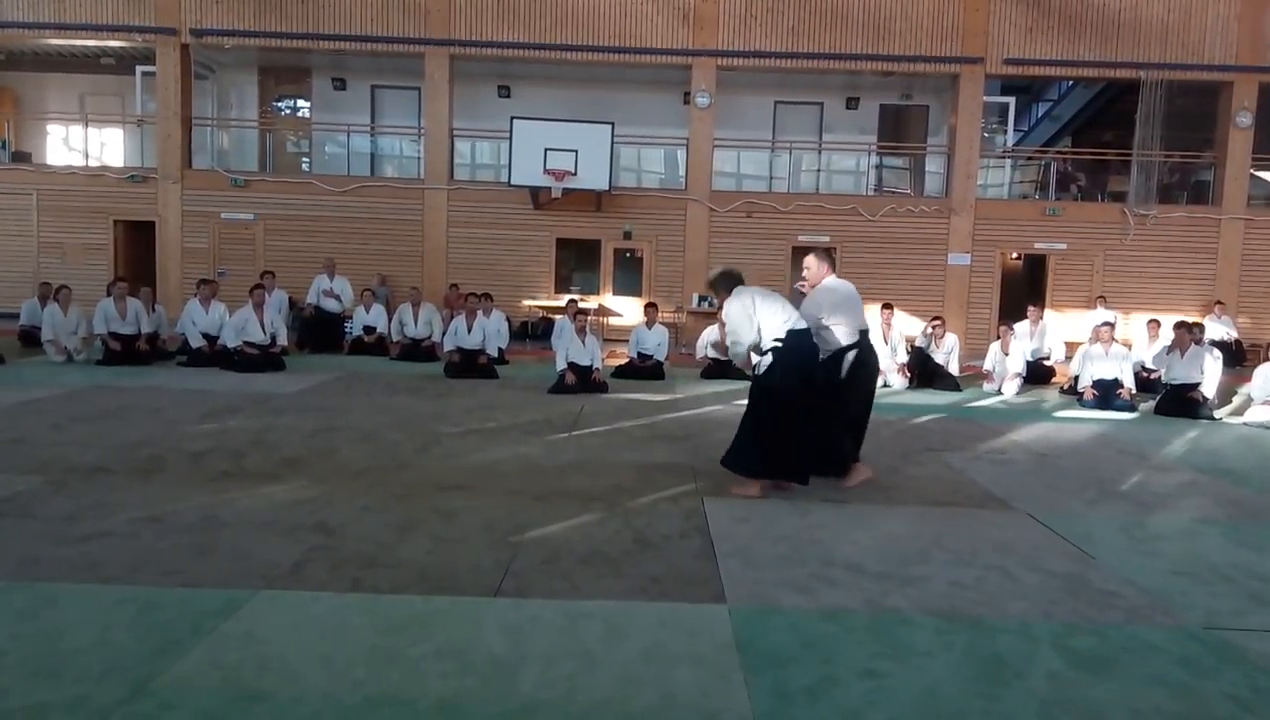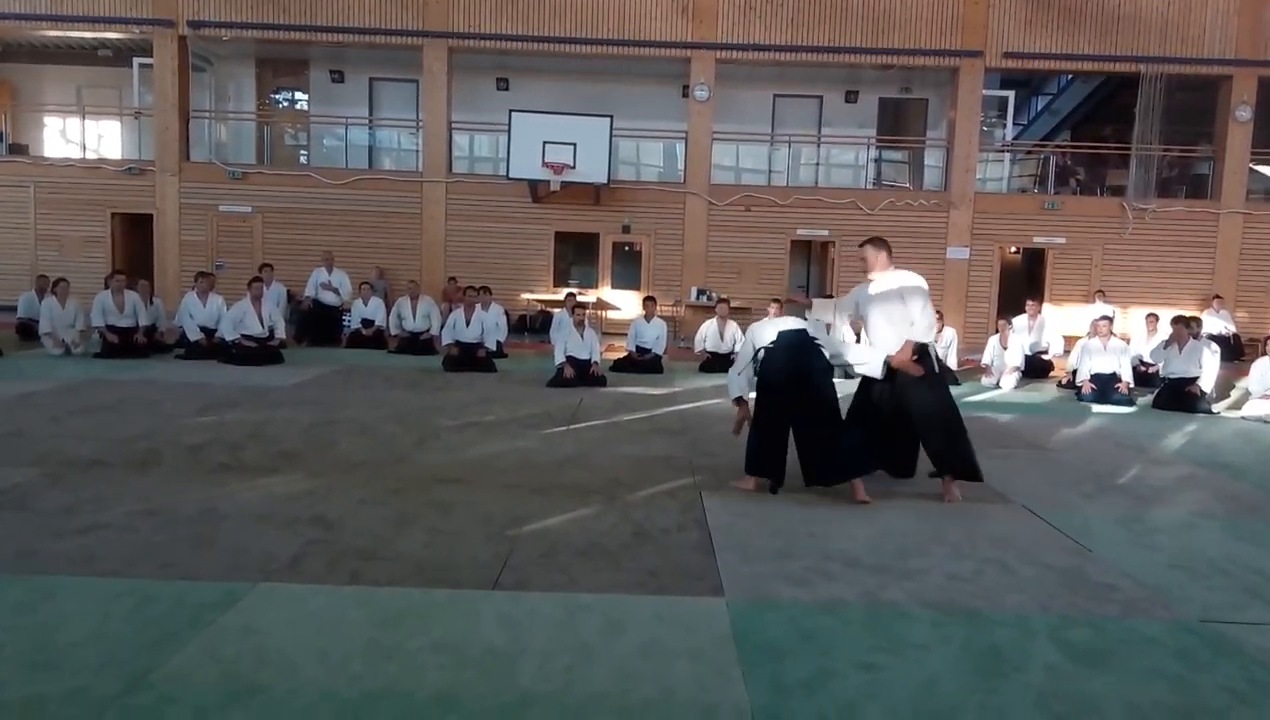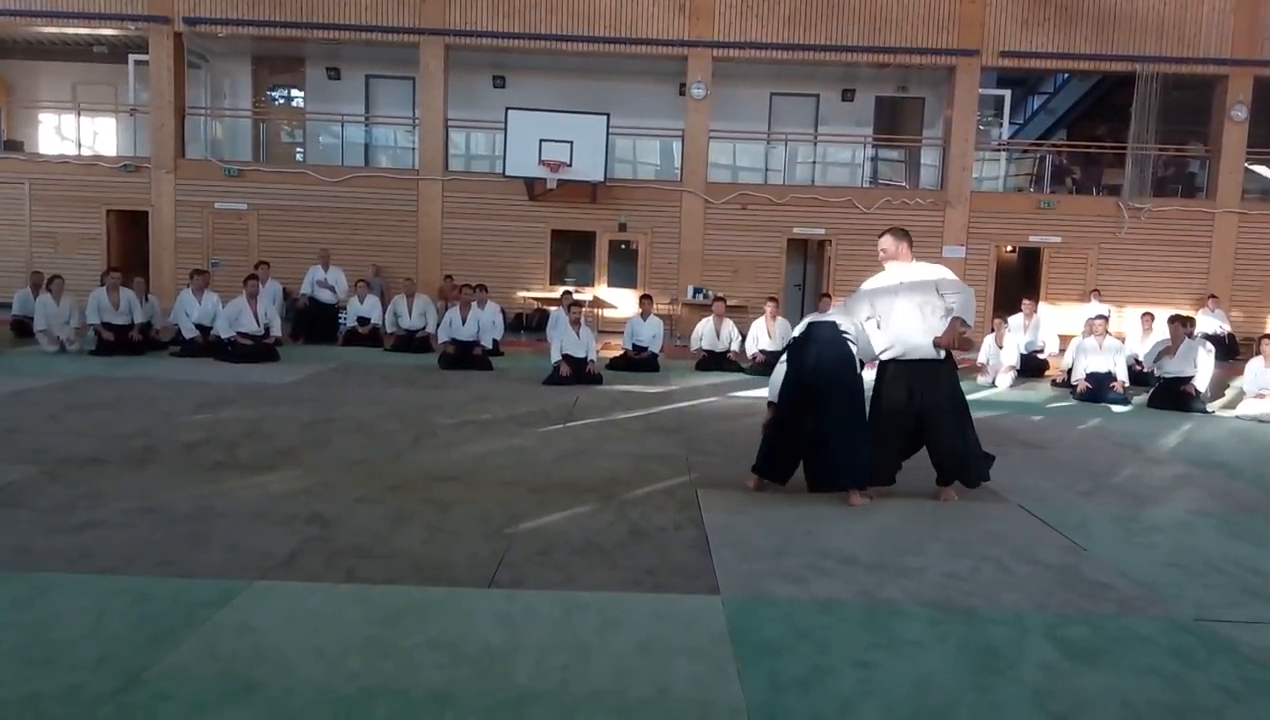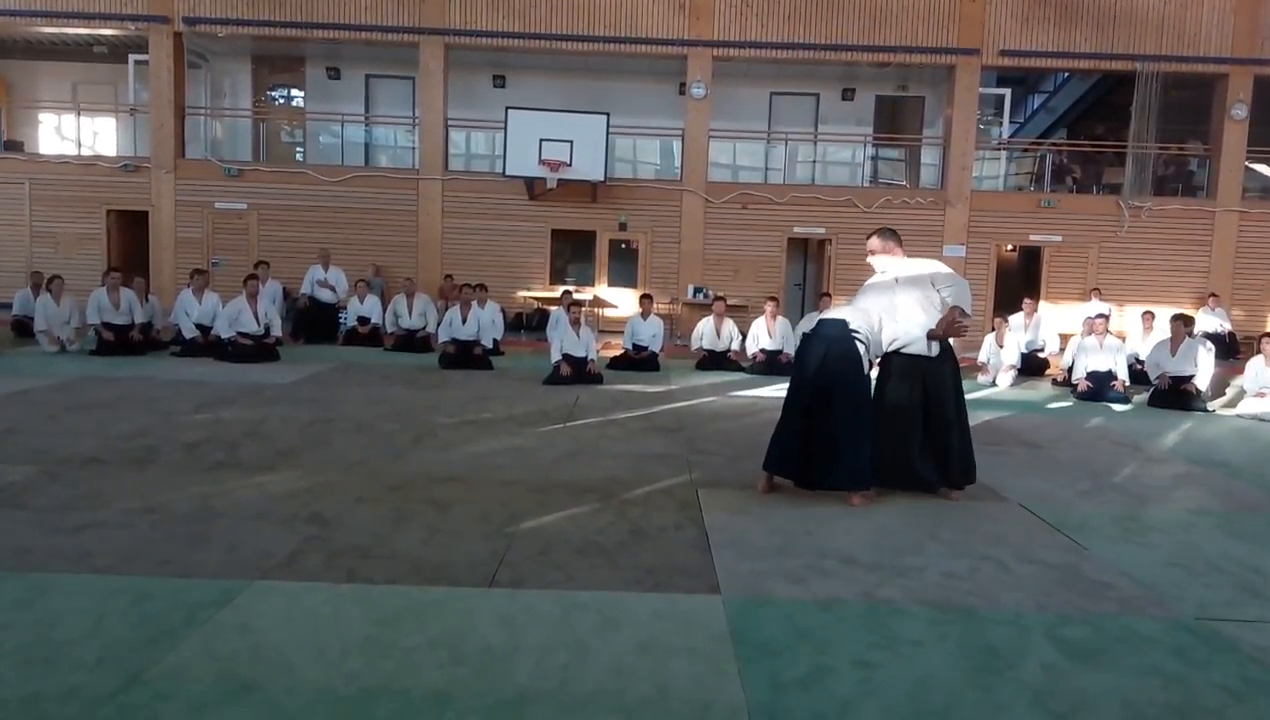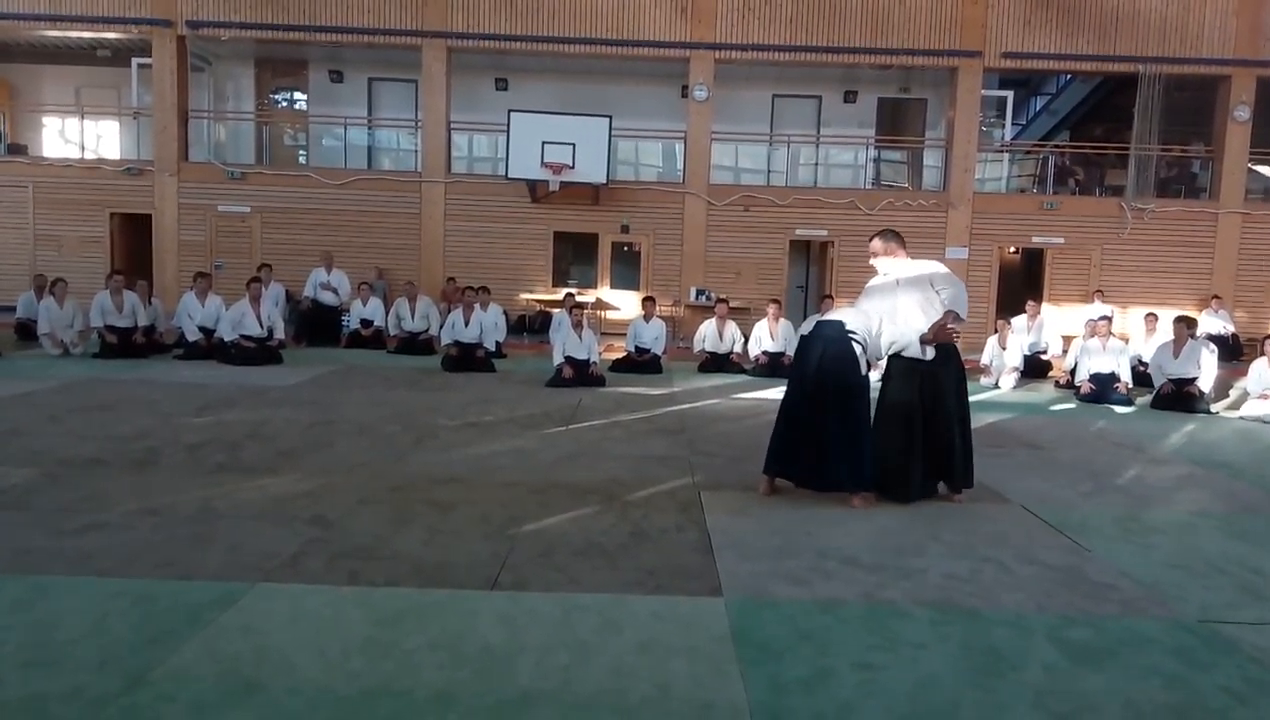
dt=0.3s
person 1, frame 1
left shoulder: (820, 296)
right shoulder: (845, 289)
left hip: (848, 361)
right hip: (860, 356)
left knee: (829, 418)
right knee: (843, 416)
left ankle: (855, 468)
person 1, frame 2
left shoulder: (908, 281)
right shoulder: (864, 291)
left elbow: (925, 318)
left wrist: (905, 351)
left hip: (916, 362)
left knee: (934, 423)
right knee: (863, 422)
left ankle: (949, 479)
right ankle: (855, 474)
person 1, frame 3
left shoulder: (935, 274)
right shoulder: (874, 285)
left elbow: (963, 297)
right elbow: (849, 313)
left wrist: (955, 326)
left hip: (935, 363)
right hip: (894, 365)
left knee: (944, 423)
right knee: (887, 424)
left ankle: (947, 480)
right ankle: (875, 479)
person 1, frame 4
left shoulder: (929, 269)
right shoulder: (872, 287)
left elbow: (958, 288)
left wrist: (953, 313)
left hip: (937, 358)
right hip: (899, 362)
left knee: (945, 418)
right knee: (892, 423)
left ankle: (951, 481)
right ankle: (892, 479)
person 1, frame 5
left shoulder: (930, 270)
right shoulder: (875, 286)
left elbow: (955, 292)
left wrist: (947, 319)
left hip: (942, 358)
right hip: (903, 362)
left knee: (947, 421)
right knee: (895, 424)
left ankle: (953, 482)
right ankle: (895, 483)
person 2, frame 1
left shoulder: (735, 302)
right shoulder: (759, 295)
left elbow: (741, 343)
left wrist: (743, 360)
left hip: (783, 355)
right hip: (805, 350)
left knee: (763, 415)
right knee: (797, 414)
left ankle: (756, 481)
right ankle: (785, 474)
person 2, frame 2
left shoulder: (755, 331)
right shoulder: (805, 327)
left elbow: (741, 368)
right elbow: (839, 354)
left wrist: (741, 403)
left hip: (778, 358)
right hip: (813, 355)
left knee: (768, 418)
right knee: (827, 420)
left ankle: (755, 477)
right ankle: (855, 484)
person 2, frame 3
left shoulder: (808, 323)
right shoulder: (854, 325)
left elbow: (782, 368)
left wrist: (772, 406)
left hip: (805, 348)
right hip: (840, 351)
left knee: (787, 416)
right knee: (848, 422)
left ankle: (760, 477)
right ankle: (854, 490)
person 2, frame 4
left shoulder: (829, 315)
right shoulder: (875, 320)
left hip: (814, 344)
right hip: (848, 348)
left knee: (796, 413)
right knee: (854, 420)
left ankle: (768, 478)
right ankle: (856, 490)
person 2, frame 5
right shoulder: (875, 322)
left hip: (811, 345)
right hip: (846, 349)
left knee: (794, 415)
right knee: (852, 423)
left ankle: (769, 480)
right ankle: (857, 491)
